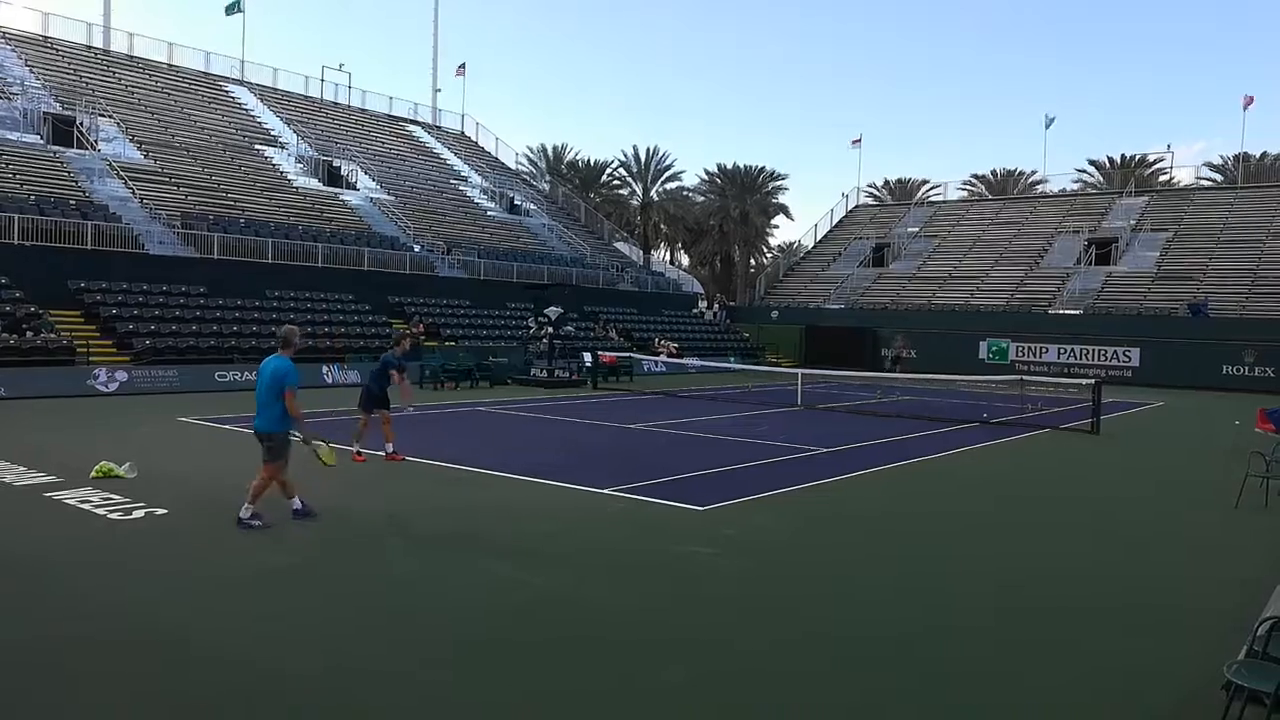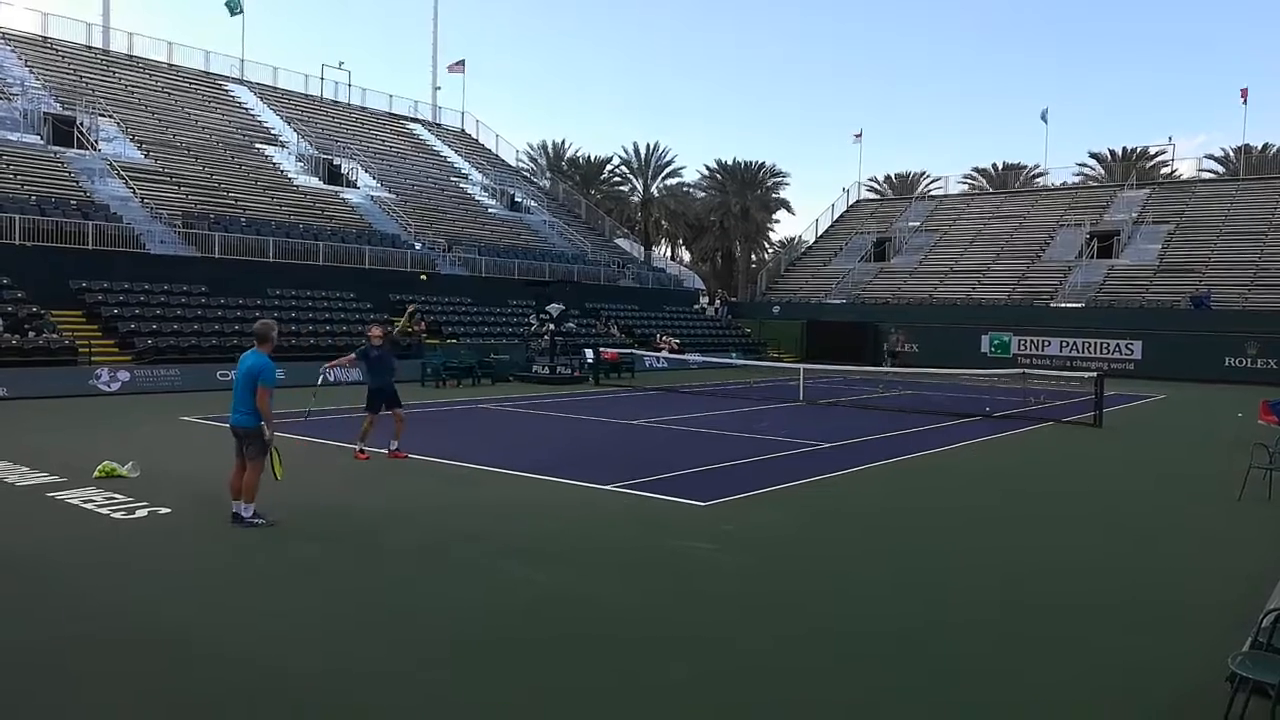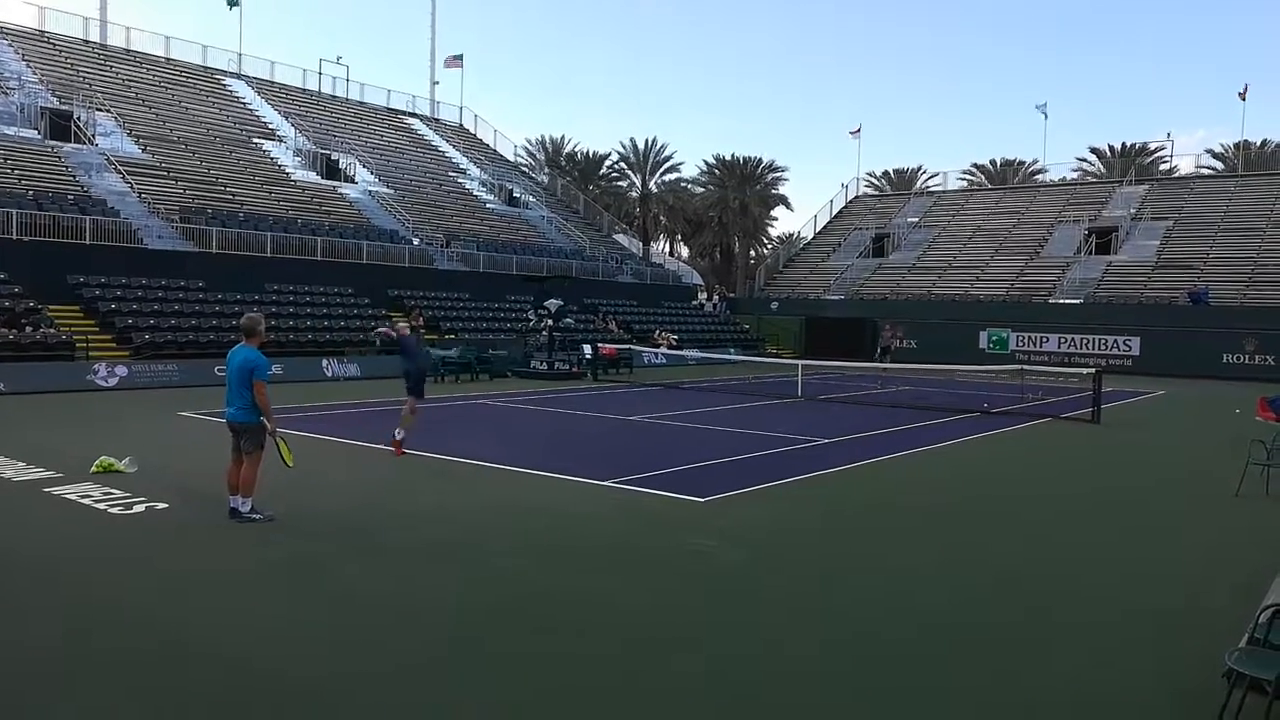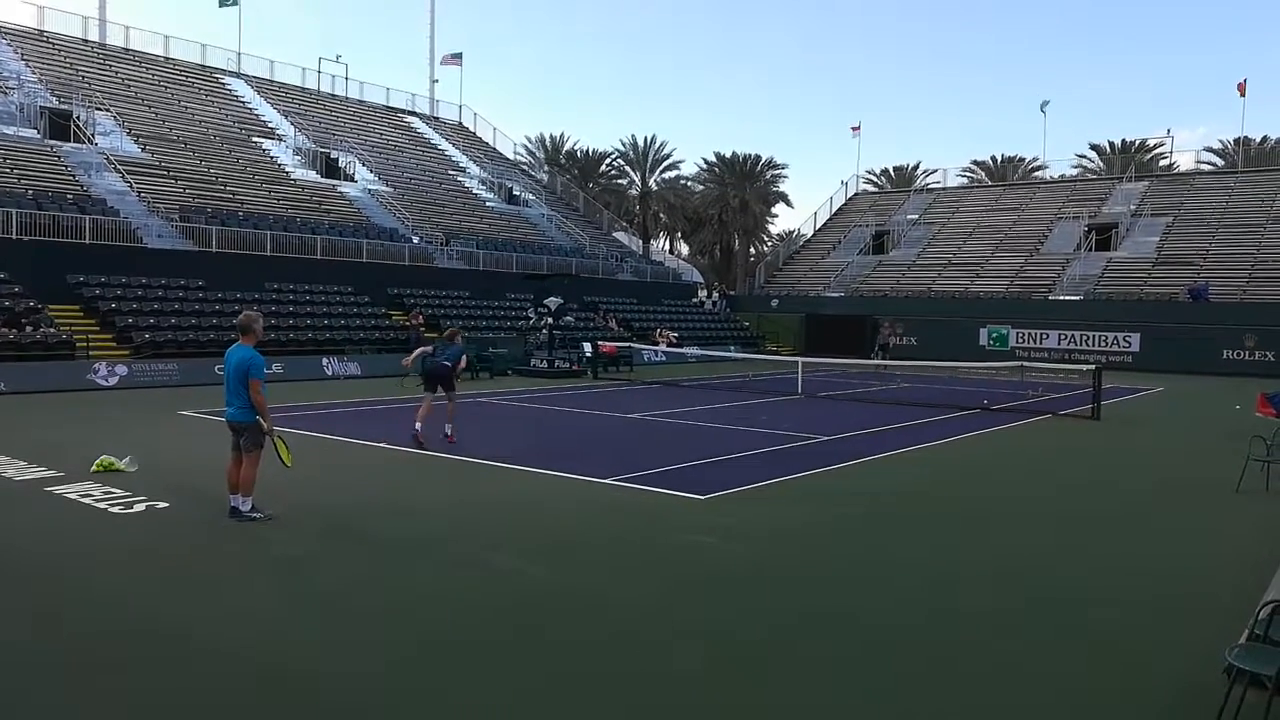
dt=0.7s
person 1, frame 1
left shoulder: (267, 362)
right shoulder: (289, 368)
right elbow: (291, 404)
right wrist: (302, 429)
left hip: (264, 425)
right hip: (275, 428)
left knee: (279, 470)
right knee: (268, 474)
left ankle: (298, 507)
right ankle: (246, 515)
person 1, frame 2
left shoulder: (245, 357)
right shoulder: (266, 365)
right elbow: (262, 401)
right wrist: (269, 427)
left hip: (237, 421)
right hip: (253, 425)
left knee: (239, 467)
right knee: (254, 469)
left ankle: (237, 511)
right ankle: (248, 514)
person 1, frame 3
left shoulder: (233, 353)
right shoulder: (258, 360)
right elbow: (260, 395)
right wrist: (270, 421)
left hip: (233, 416)
right hip: (250, 419)
left knee: (236, 462)
right knee: (250, 464)
left ankle: (234, 506)
right ankle: (245, 510)
person 1, frame 4
left shoulder: (230, 352)
right shoulder: (254, 358)
right elbow: (256, 394)
right wrist: (267, 419)
left hip: (233, 415)
right hip: (249, 418)
left knee: (236, 461)
right knee: (250, 463)
left ankle: (235, 505)
right ankle: (246, 508)
